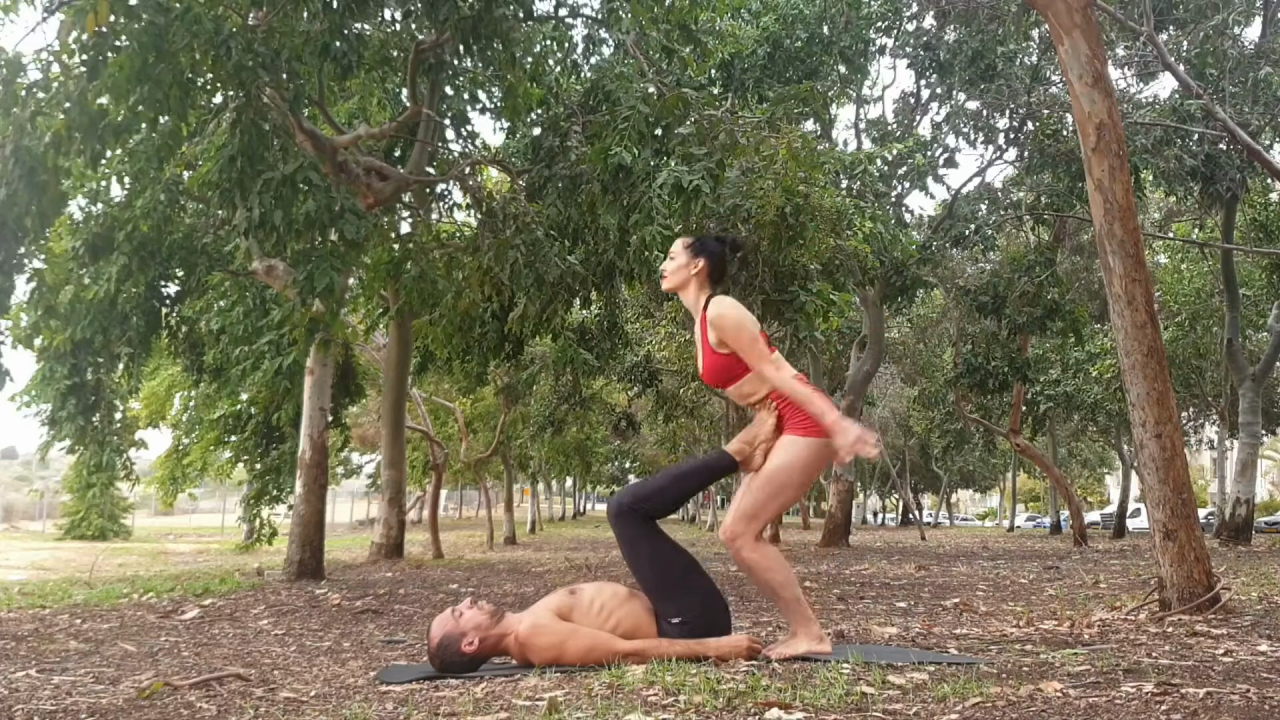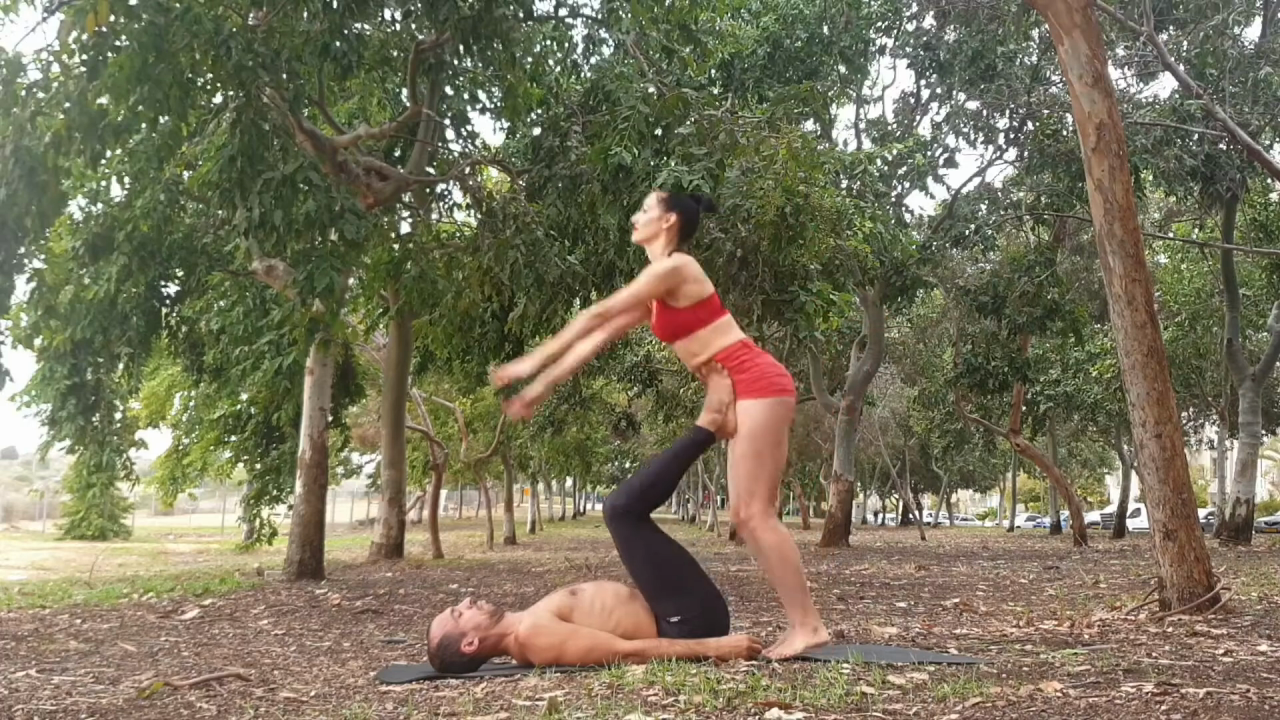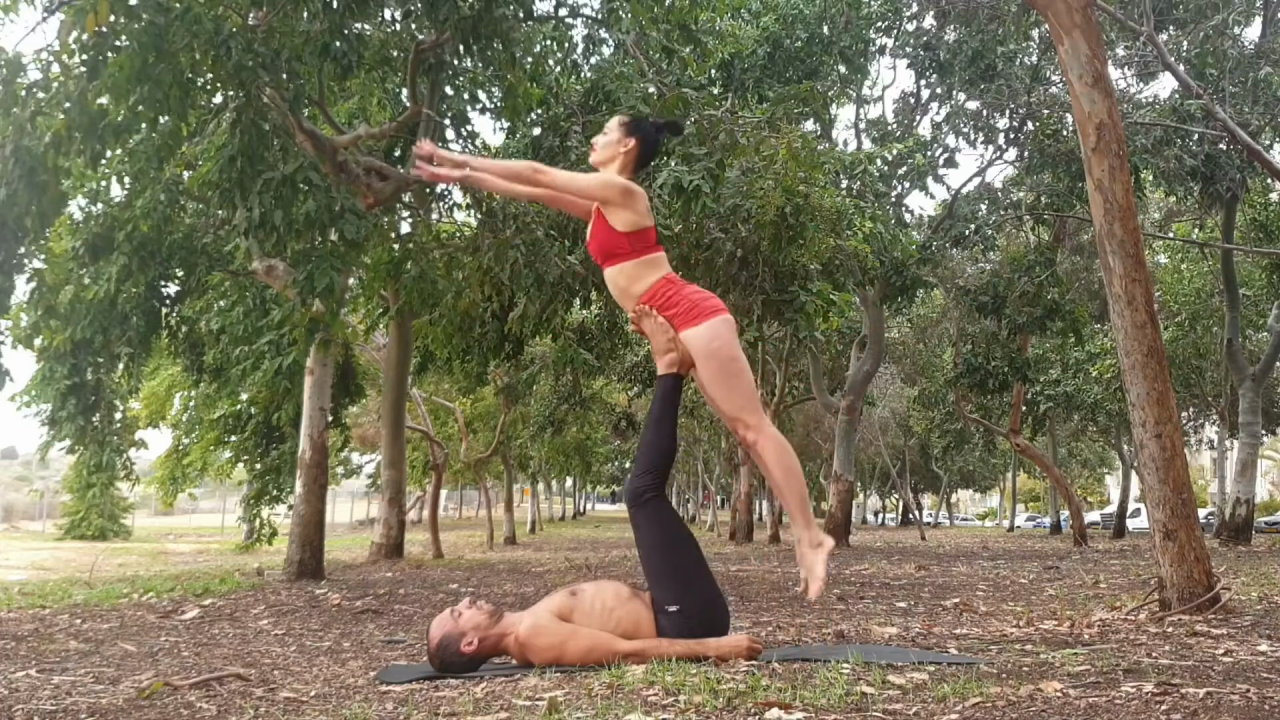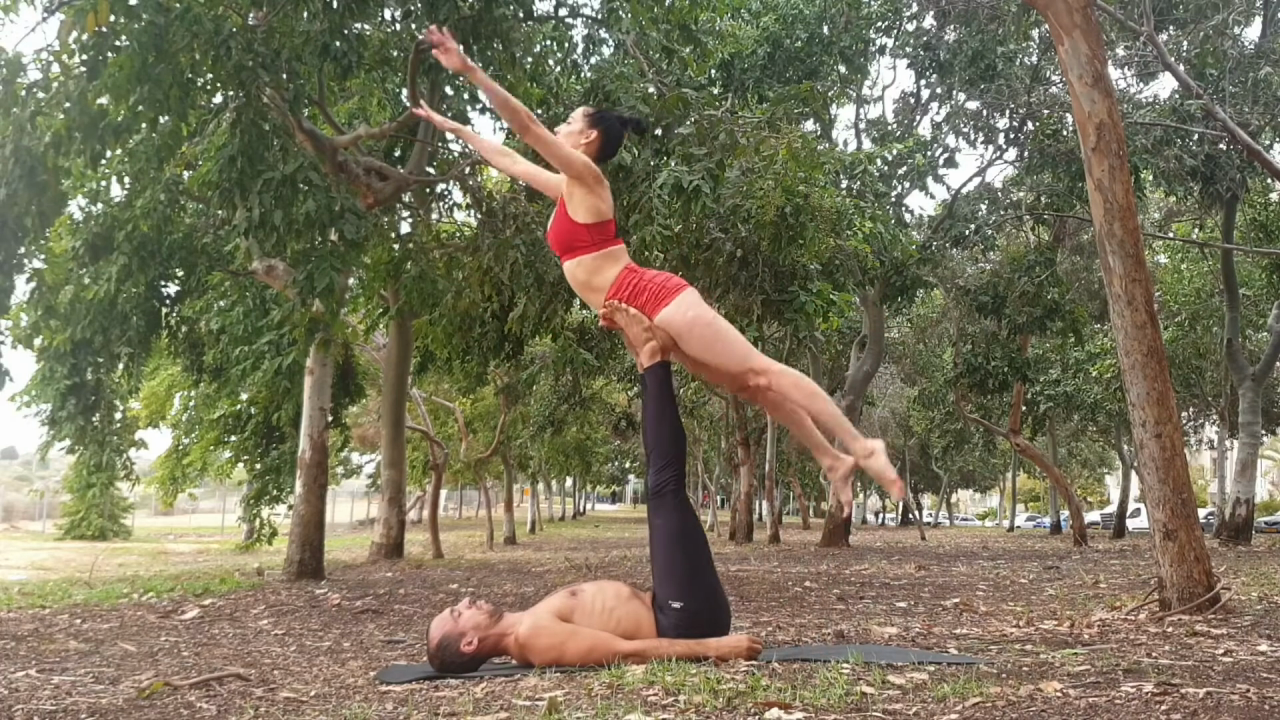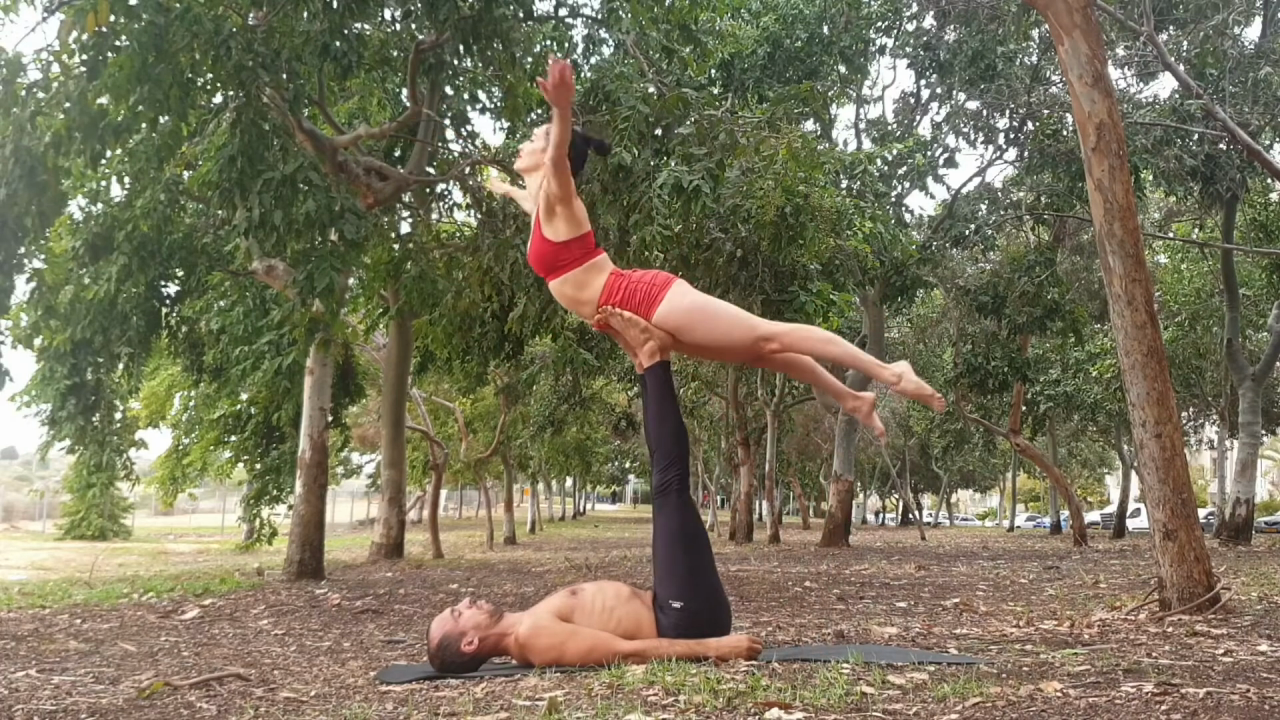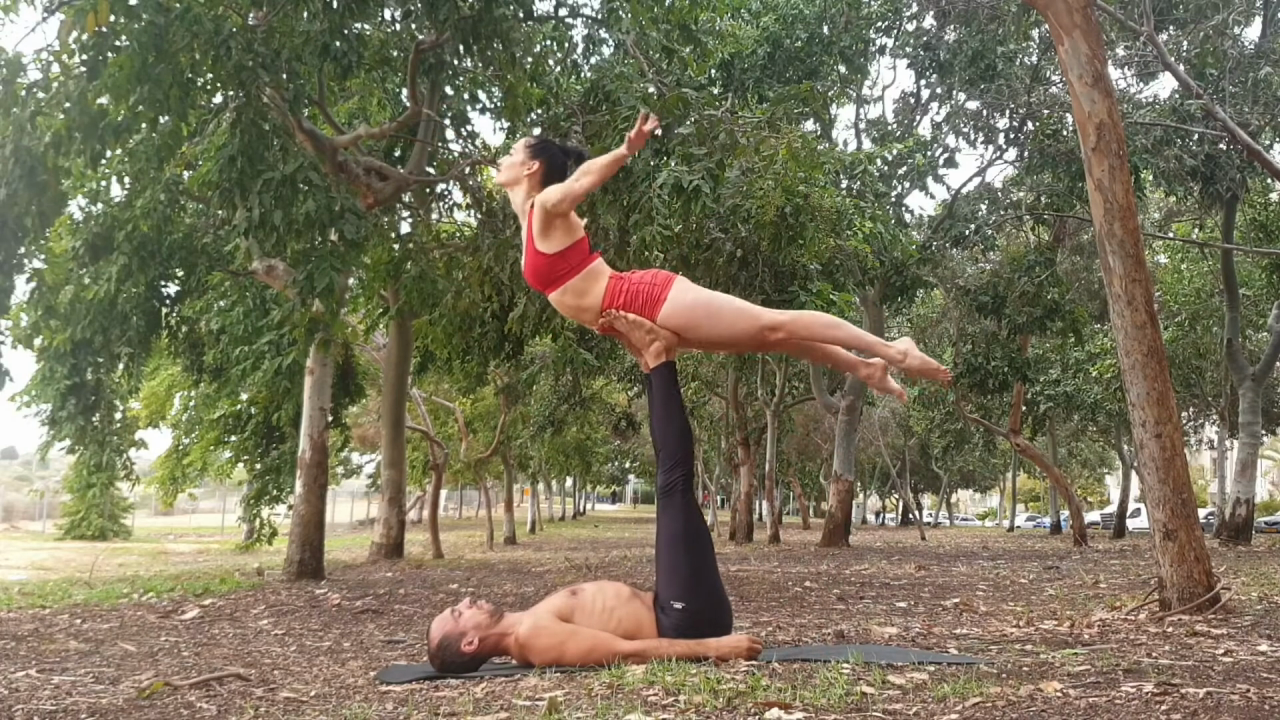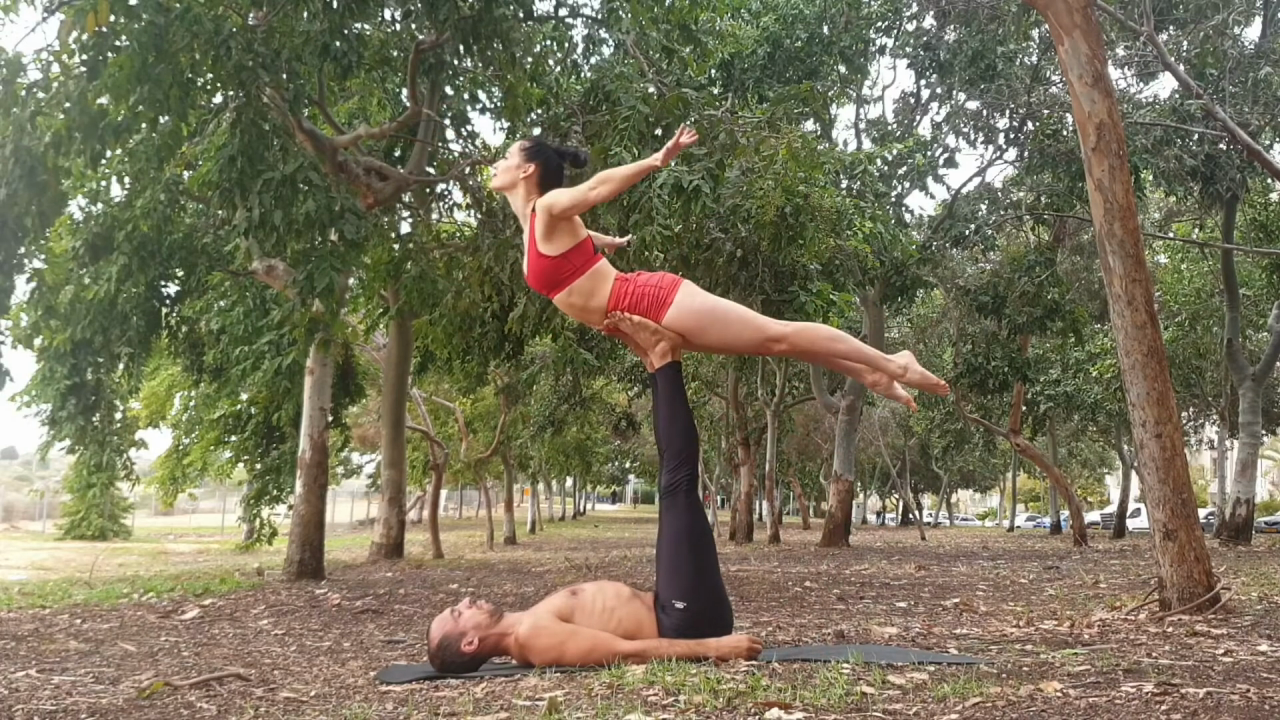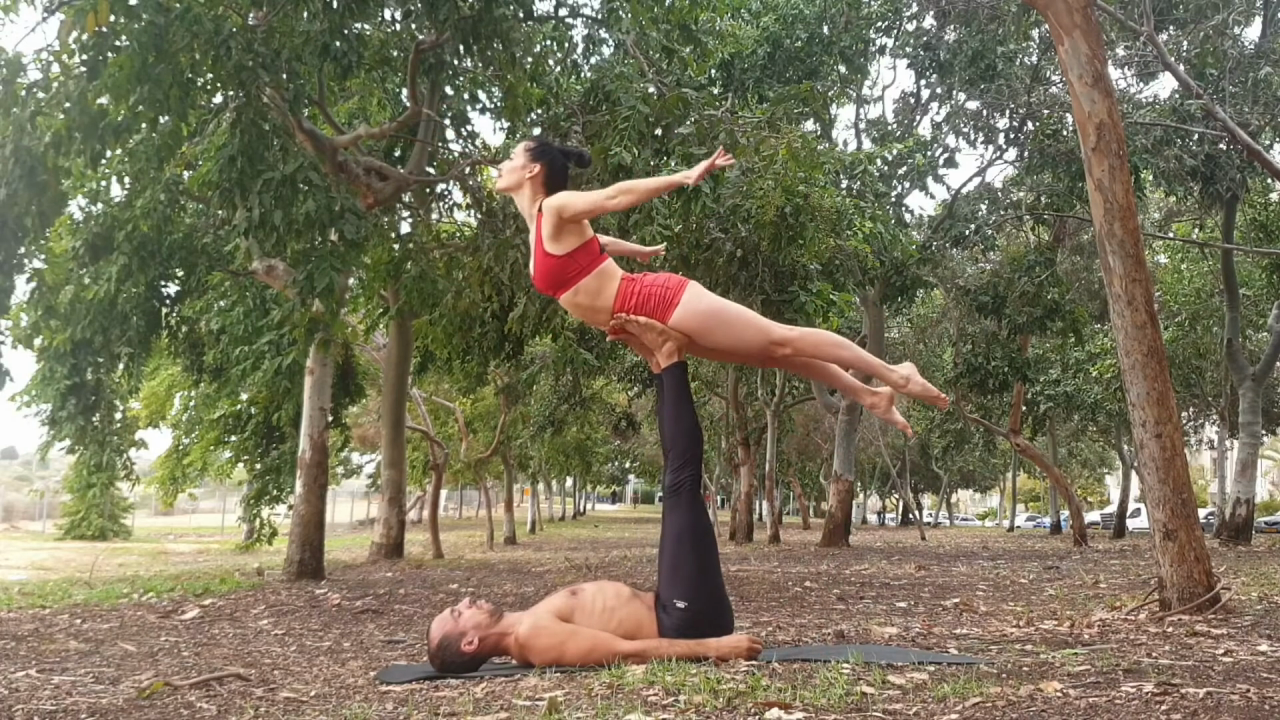
dt=0.2s
person 1, frame 1
left shoulder: (723, 313)
right shoulder: (703, 321)
left elbow: (777, 373)
left wrist: (836, 422)
left hip: (806, 424)
right hip: (789, 427)
left knee: (738, 533)
right knee: (741, 532)
left ankle: (809, 633)
right ankle: (803, 629)
person 1, frame 2
left shoulder: (673, 267)
right shoulder: (659, 286)
left elbow: (594, 316)
right elbow: (601, 334)
left wrist: (534, 362)
right wrist: (544, 384)
left hip: (759, 385)
right hip: (740, 390)
left knee: (752, 514)
right knee: (746, 515)
left ankle: (807, 624)
right ankle: (803, 621)
person 1, frame 3
left shoulder: (619, 190)
right shoulder: (602, 202)
left elbow: (536, 174)
right elbow: (534, 193)
left wrist: (457, 158)
right wrist: (457, 173)
left hip: (691, 316)
right hip: (679, 323)
left knee: (752, 426)
right knee: (746, 430)
left ankle: (809, 537)
right ankle: (804, 538)
person 1, frame 4
left shoulder: (584, 177)
right shoulder: (569, 190)
left elbow: (530, 125)
right elbow: (510, 157)
left wrist: (472, 71)
right wrist: (452, 126)
left hip: (656, 300)
right hip: (648, 314)
left knee: (757, 372)
right knee: (748, 382)
left ankle: (860, 446)
right ankle: (832, 459)
person 1, frame 5
left shoulder: (558, 198)
right shoulder: (543, 205)
left elbow: (560, 143)
left wrist: (559, 104)
right wrist: (506, 188)
left hip: (651, 302)
right hip: (647, 314)
left knee: (770, 338)
right knee: (758, 348)
left ankle: (887, 371)
right ankle: (853, 400)
person 1, frame 6
left shoulder: (547, 205)
right shoulder: (533, 219)
left elbow: (584, 177)
left wrist: (626, 150)
left hip: (650, 300)
right hip: (644, 316)
left knee: (773, 326)
right knee: (763, 335)
left ankle: (888, 350)
right ankle: (863, 368)
person 1, frame 7
left shoulder: (550, 207)
right shoulder: (535, 224)
left elbow: (597, 187)
left wrist: (655, 161)
left hip: (655, 302)
right hip: (647, 316)
left knee: (776, 334)
right knee: (766, 341)
left ankle: (889, 363)
right ankle: (869, 374)
person 1, frame 8
left shoulder: (556, 208)
right shoulder: (540, 228)
left elbow: (617, 196)
left wrist: (684, 177)
left hip: (660, 302)
right hip: (648, 321)
left knee: (780, 340)
right knee: (768, 352)
left ankle: (894, 375)
right ankle: (869, 395)
person 2, frame 1
left shoulder: (528, 625)
right shoulder: (530, 634)
right elbow: (626, 651)
right wrist: (714, 646)
left hip: (681, 621)
right hip: (691, 624)
left knee: (627, 508)
right knee: (627, 507)
left ankle: (737, 453)
right ankle: (736, 454)
person 2, frame 2
left shoulder: (527, 627)
right shoulder: (531, 636)
right elbow: (627, 652)
right wrist: (714, 647)
left hip: (683, 620)
right hip: (690, 622)
left knee: (626, 509)
right knee: (623, 509)
left ankle: (711, 422)
right ankle: (709, 425)
person 2, frame 3
left shoulder: (528, 625)
right shoulder: (531, 636)
right elbow: (628, 651)
right wrist: (714, 646)
left hip: (679, 618)
right hip: (690, 620)
left knee: (644, 492)
right knee: (644, 491)
left ankle: (669, 369)
right ankle: (669, 368)
person 2, frame 4
left shoulder: (530, 625)
right shoulder: (530, 635)
right elbow: (627, 652)
right wrist: (713, 646)
left hip: (676, 617)
right hip: (687, 622)
right knee: (665, 485)
left ankle: (649, 361)
right ankle: (651, 359)
person 2, frame 5
left shoulder: (530, 625)
right shoulder: (530, 636)
right elbow: (628, 652)
right wrist: (713, 647)
left hip: (676, 617)
right hip: (686, 622)
right knee: (669, 485)
left ankle: (647, 360)
right ankle: (651, 359)
person 2, frame 6
left shoulder: (530, 624)
right shoulder: (530, 636)
right elbow: (627, 652)
right wrist: (712, 646)
left hip: (676, 615)
right hip: (688, 622)
right knee: (674, 485)
left ankle: (653, 362)
right ankle: (657, 358)
person 2, frame 7
left shoulder: (531, 625)
right shoulder: (531, 636)
right elbow: (627, 652)
right wrist: (713, 647)
left hip: (675, 615)
right hip: (687, 622)
right knee: (678, 485)
left ankle: (658, 361)
right ankle: (663, 358)
person 2, frame 8
left shoulder: (530, 624)
right shoulder: (530, 636)
right elbow: (628, 652)
right wrist: (712, 647)
left hip: (675, 614)
right hip: (688, 622)
right knee: (682, 485)
left ankle: (663, 363)
right ankle: (668, 358)
